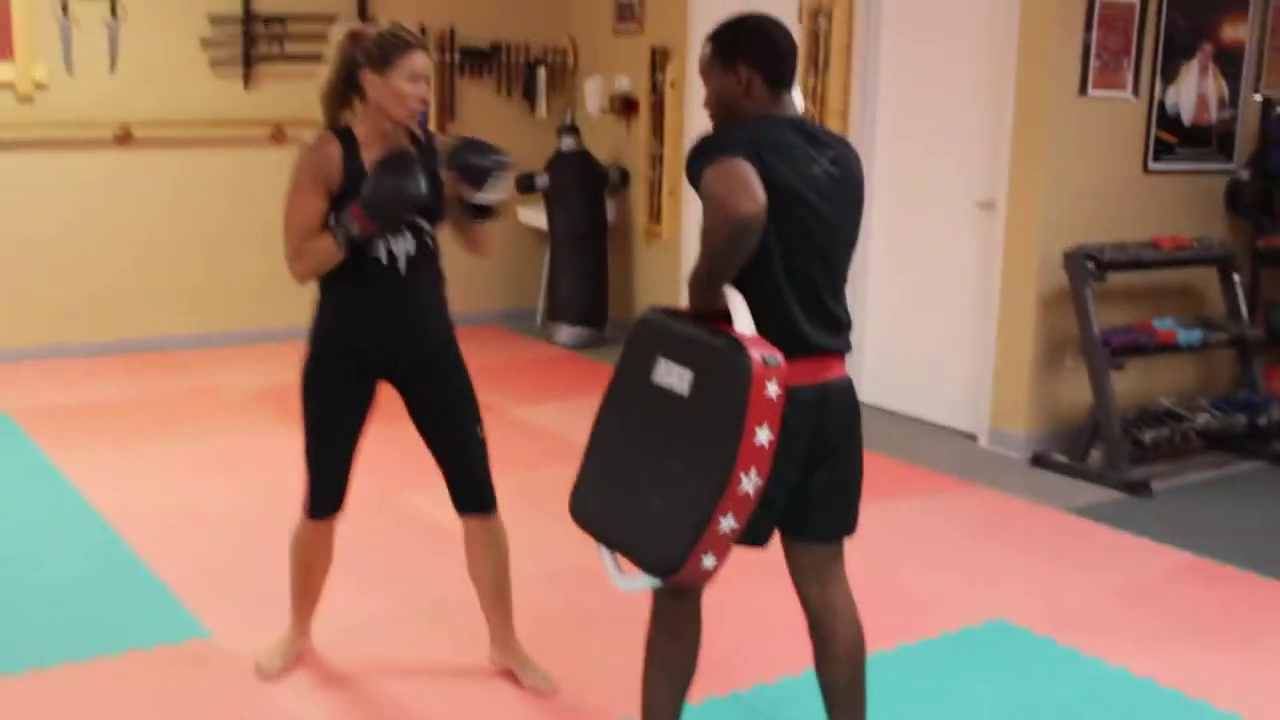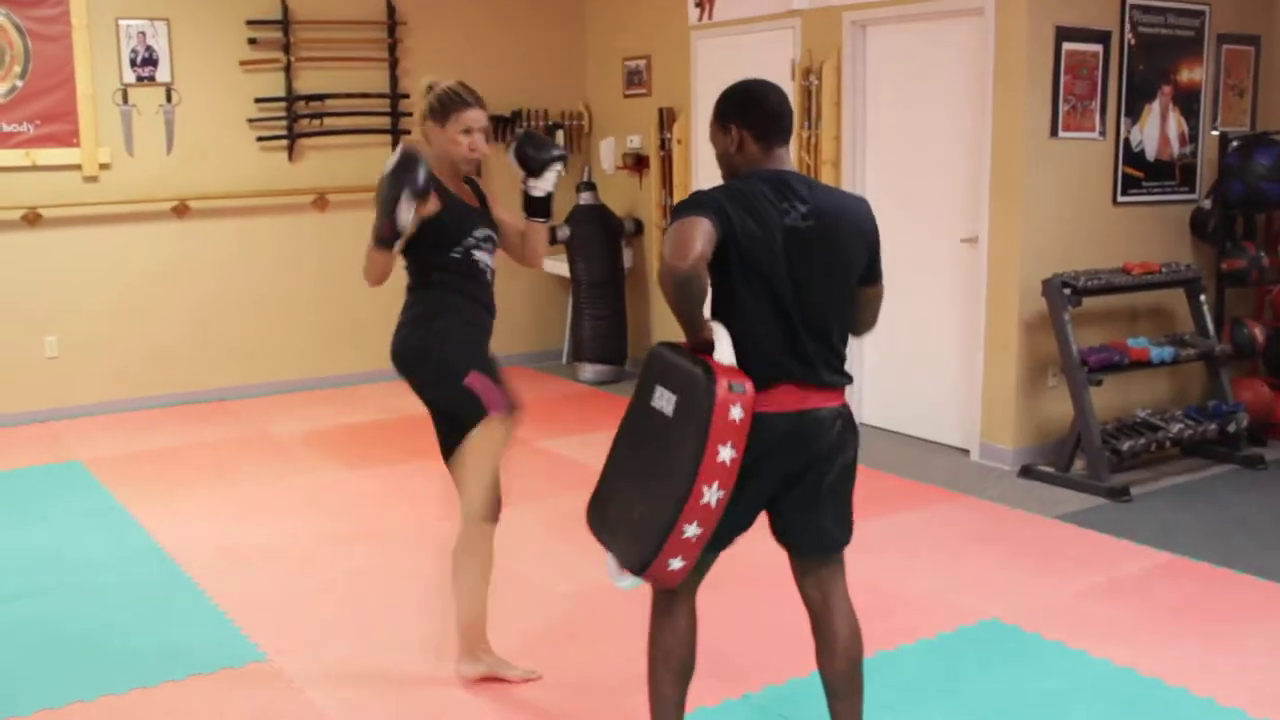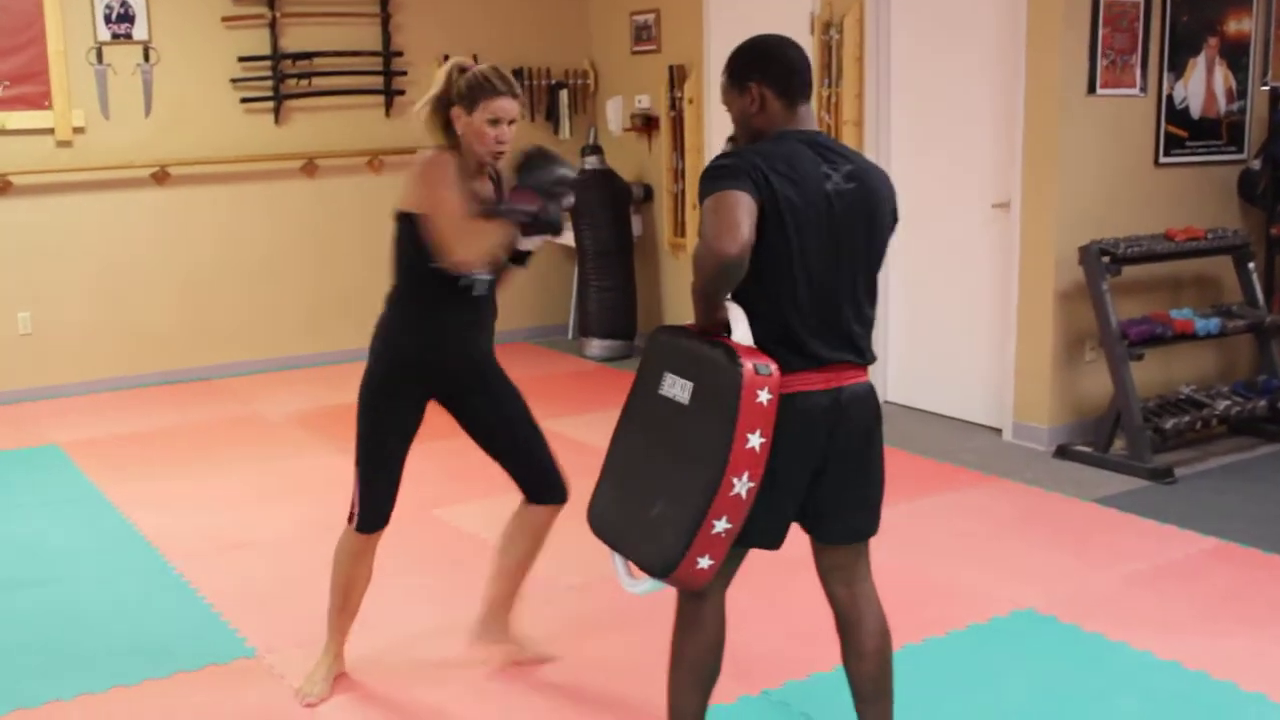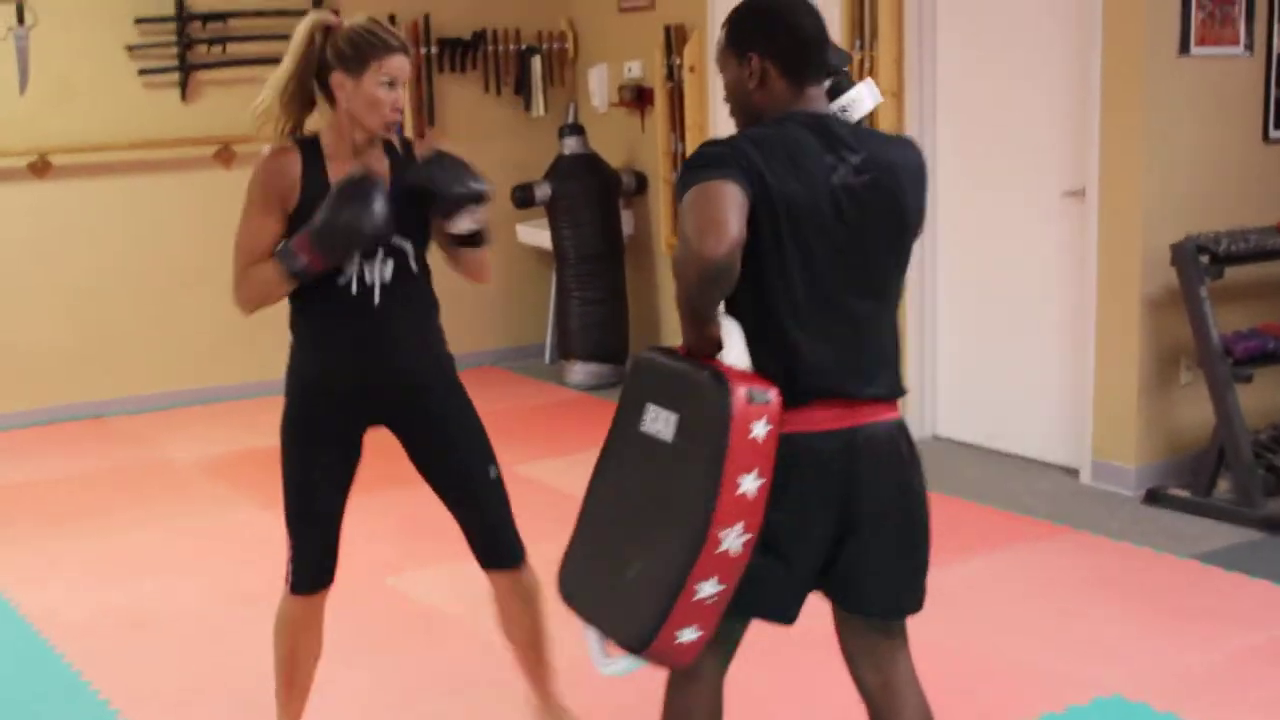
dt=1s
person 1, frame 1
left shoulder: (727, 147)
right shoulder: (841, 158)
left elbow: (742, 207)
left wrist: (702, 294)
right hip: (829, 392)
right knee: (824, 579)
person 1, frame 2
left shoulder: (714, 207)
right shoulder: (854, 213)
left elbow: (680, 264)
left wrist: (695, 328)
left hip: (741, 422)
right hip: (824, 422)
left knee: (675, 583)
right knee: (825, 588)
person 1, frame 3
left shoulder: (741, 168)
right shoulder: (874, 181)
left elbow: (728, 246)
left wrist: (705, 306)
left hip: (767, 405)
right hip: (851, 400)
left knee: (703, 580)
right knee: (851, 583)
person 1, frame 4
left shoulder: (731, 161)
right shoulder: (902, 163)
left elbow: (712, 246)
left wrist: (697, 325)
left hip: (771, 447)
right hip: (876, 444)
left knee: (698, 653)
right knee: (885, 662)
person 2, frame 1
left shoulder: (427, 149)
right shoulder: (325, 155)
left elbow: (478, 244)
right elbow: (300, 263)
left wrist: (480, 199)
right wrist: (361, 219)
left hip: (426, 338)
right hip: (345, 344)
left knee: (477, 496)
right knee: (323, 503)
left ankle: (505, 646)
right ankle: (298, 633)
person 2, frame 2
left shoulder: (477, 191)
right shoulder: (417, 186)
left elbow: (531, 255)
right elbow: (375, 275)
left wrist: (540, 191)
right wrist: (393, 223)
left hip: (460, 348)
right hip: (431, 343)
left knee: (485, 507)
right knee: (496, 416)
left ankle: (474, 652)
right ankle: (469, 608)
person 2, frame 3
left shoulder: (489, 178)
right shoulder: (434, 166)
left elbow: (493, 262)
right elbow: (463, 254)
left wrist: (529, 228)
right wrist: (523, 204)
left hip: (469, 360)
right hip: (405, 358)
left knee: (546, 489)
right knee: (369, 517)
left ankle: (495, 623)
right ankle: (330, 656)
person 2, frame 4
left shoulder: (412, 161)
right shoulder: (284, 167)
left elbow: (477, 270)
right elbow: (247, 292)
left wrist: (464, 217)
right wrist: (314, 247)
left hip: (419, 376)
right hip: (325, 387)
left knee: (503, 550)
right knee: (309, 577)
